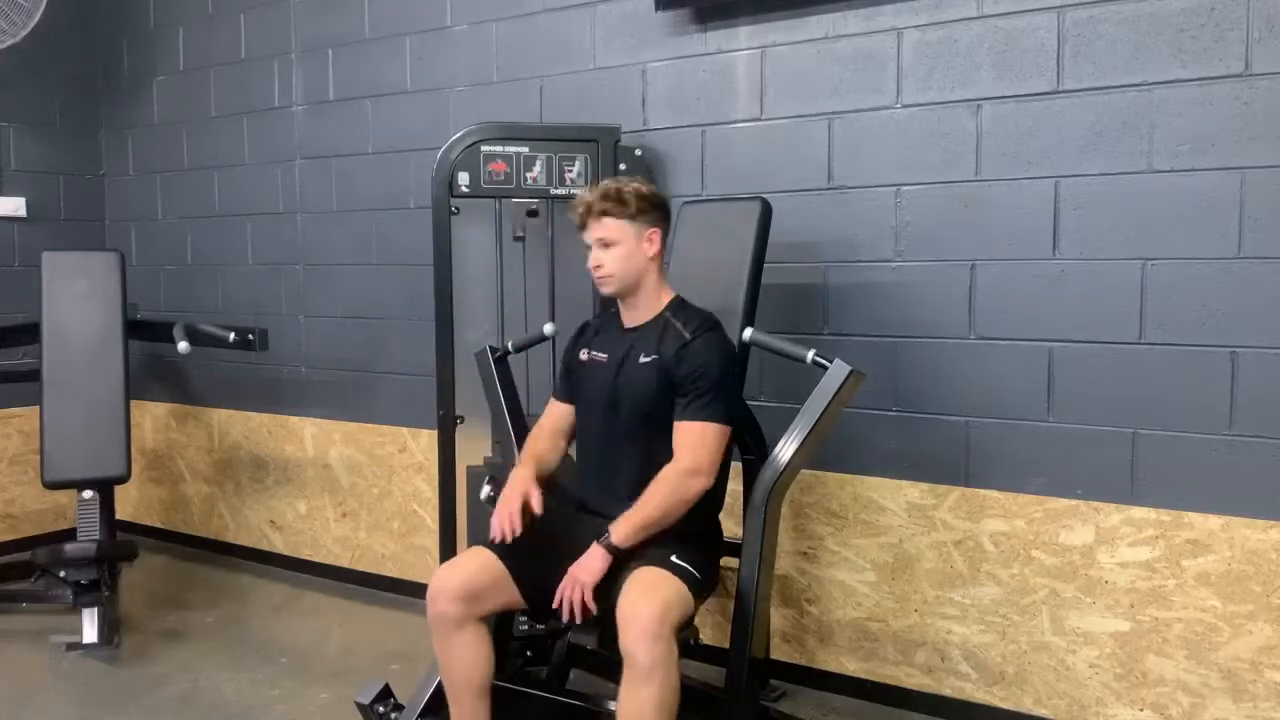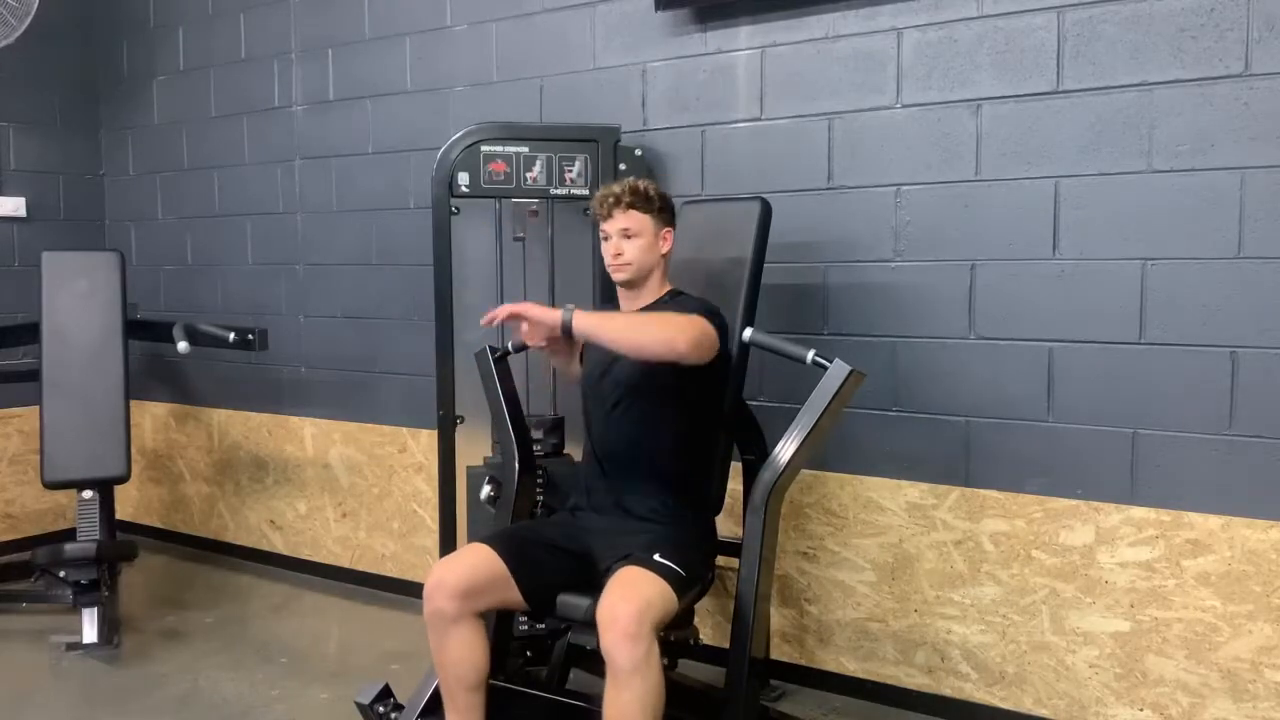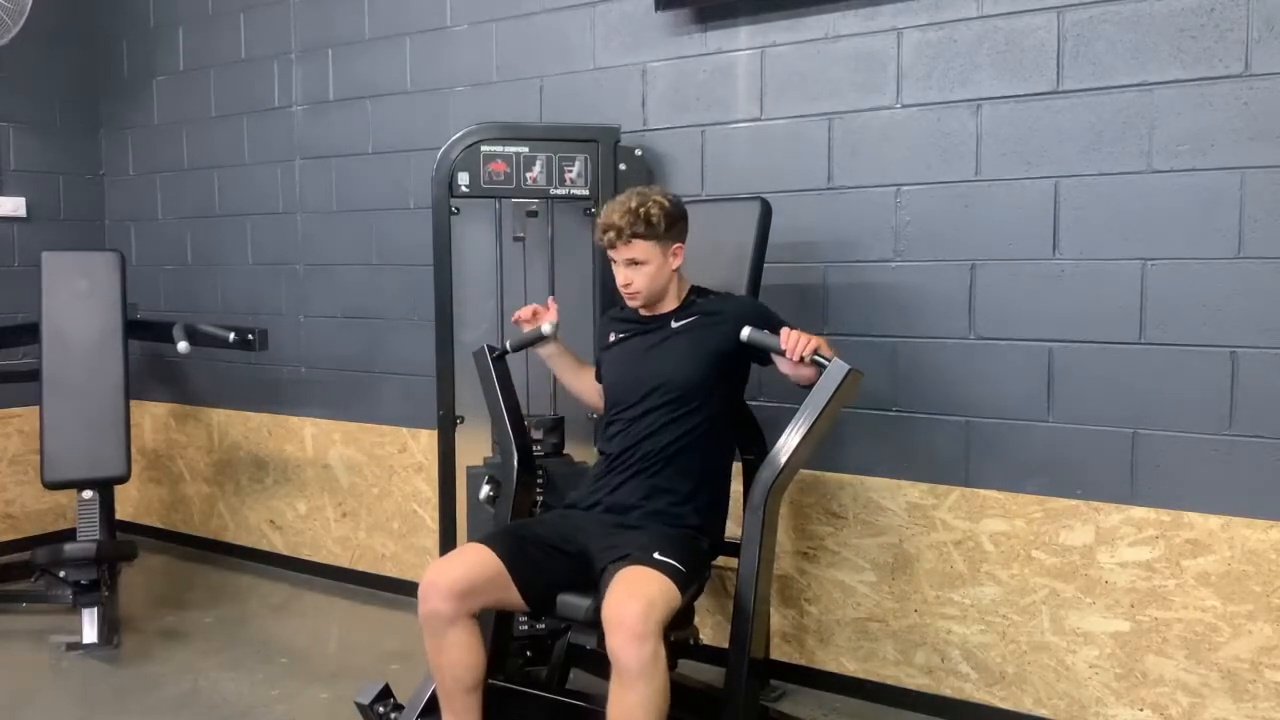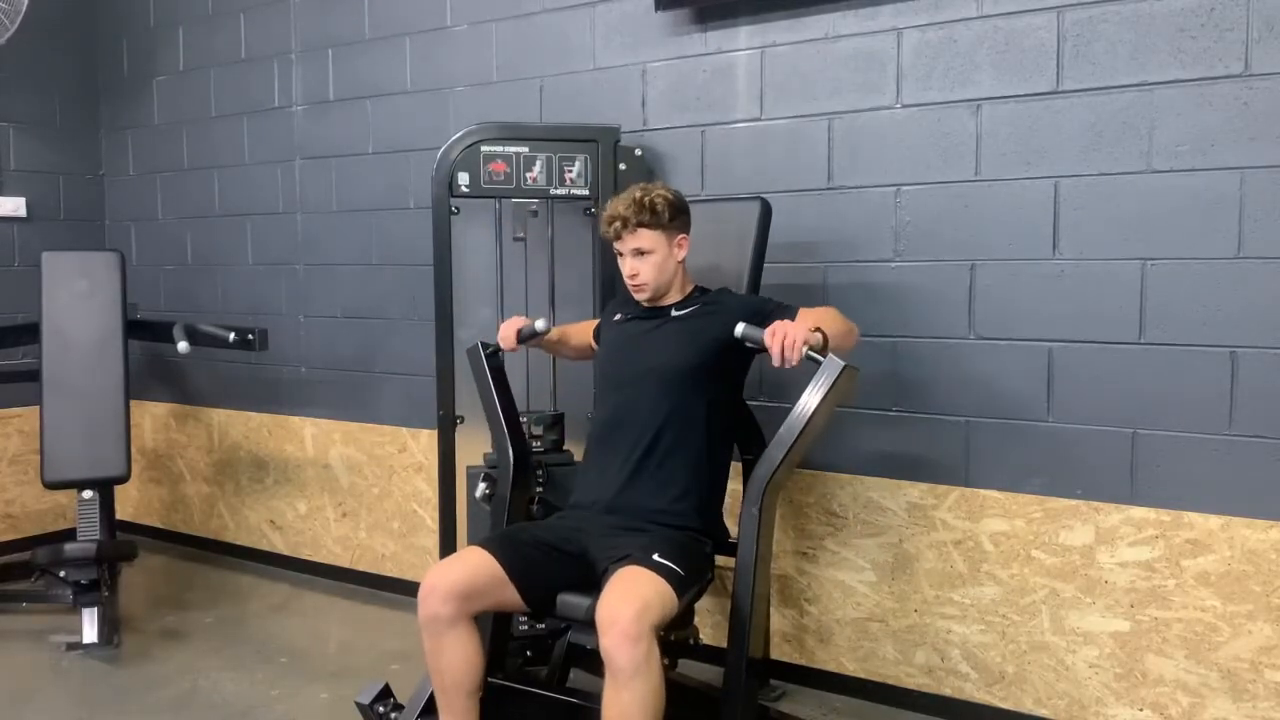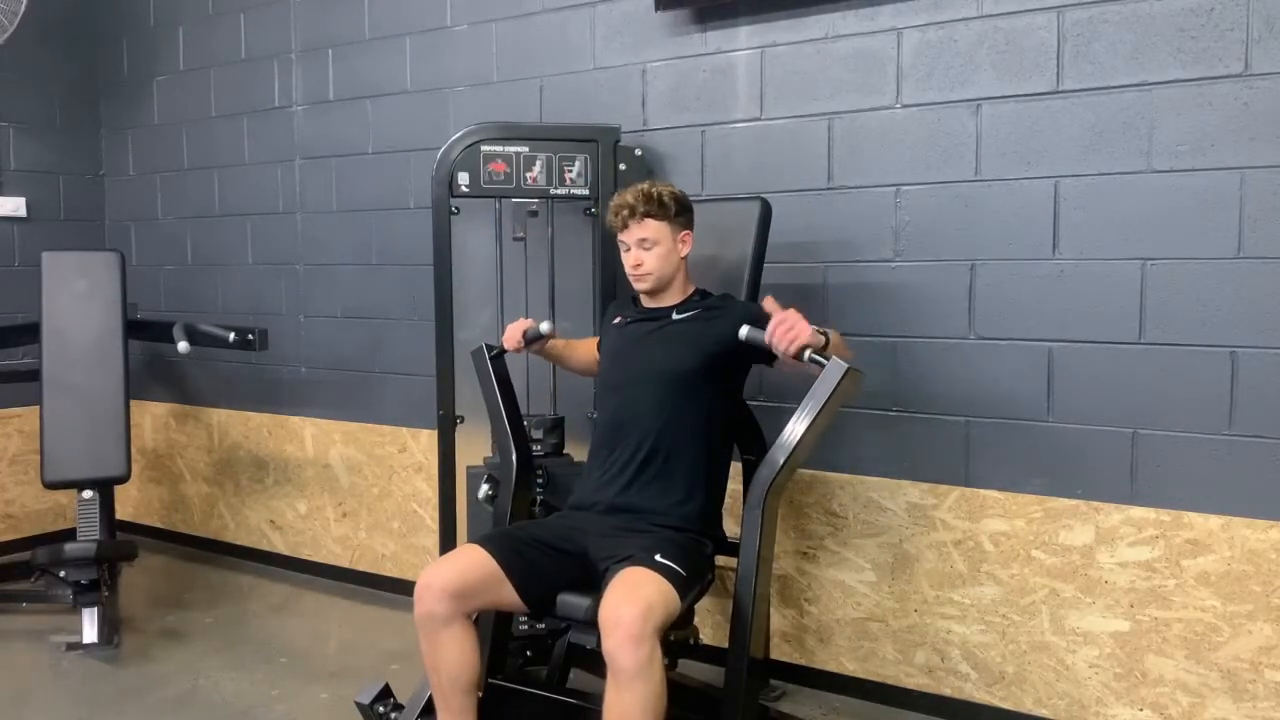
dt=1s
person 1, frame 1
left shoulder: (699, 342)
right shoulder: (589, 336)
left elbow: (693, 472)
right elbow: (555, 425)
left wrist: (605, 549)
right wrist: (523, 474)
left hip: (670, 534)
right hip: (580, 520)
left knee: (643, 621)
right knee: (449, 591)
person 1, frame 2
left shoulder: (693, 315)
right shoulder: (608, 324)
left elbow: (675, 341)
left wrist: (562, 317)
right wrist: (555, 339)
left hip: (664, 529)
right hip: (585, 519)
left knee: (623, 620)
right knee: (446, 587)
person 1, frame 3
left shoulder: (728, 318)
right shoulder: (614, 324)
left elbow: (813, 364)
left wrist: (807, 354)
right wrist: (548, 345)
left hip: (667, 529)
right hip: (585, 516)
left knee: (629, 620)
right knee: (442, 588)
person 1, frame 4
left shoulder: (725, 313)
right shoulder: (620, 312)
left elbow: (843, 329)
left wrist: (810, 332)
right wrist: (537, 335)
left hip: (666, 532)
right hip: (581, 520)
left knee: (622, 621)
right knee: (440, 592)
person 1, frame 5
left shoulder: (724, 319)
right shoulder: (620, 315)
left elbow: (836, 354)
left wrist: (810, 336)
right wrist: (543, 344)
left hip: (665, 533)
right hip: (582, 519)
left knee: (626, 623)
right knee: (437, 590)
